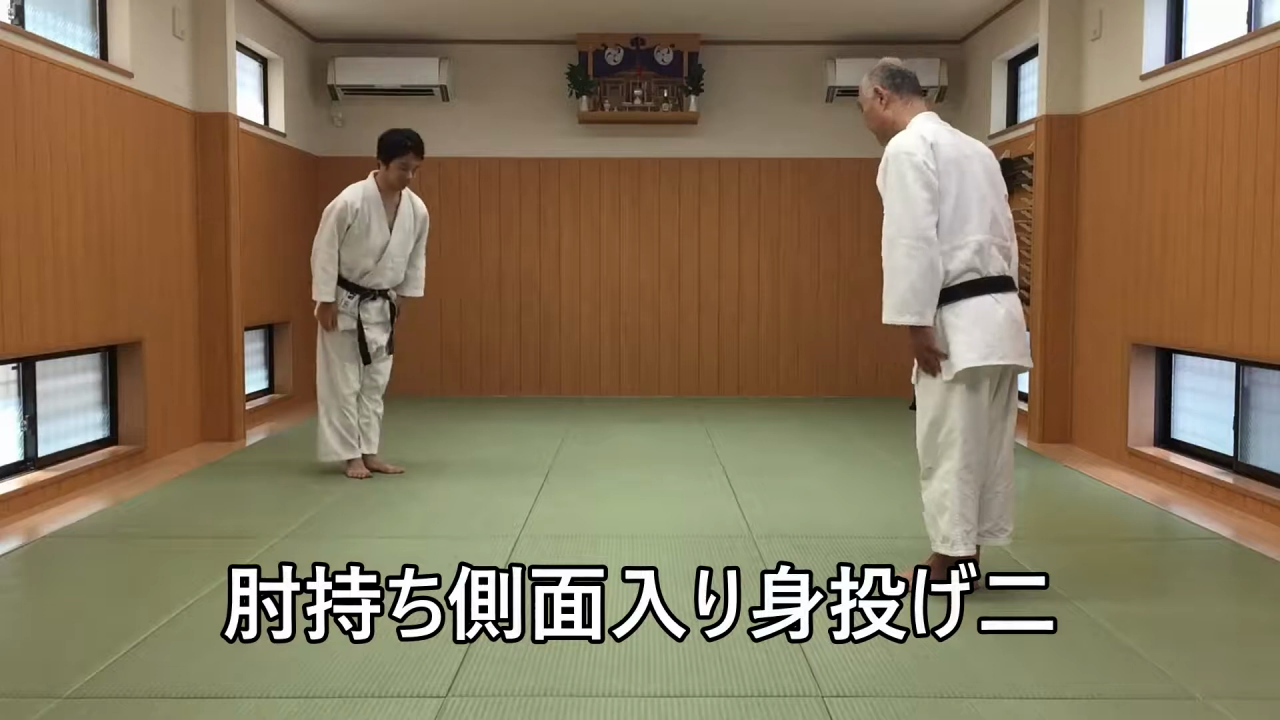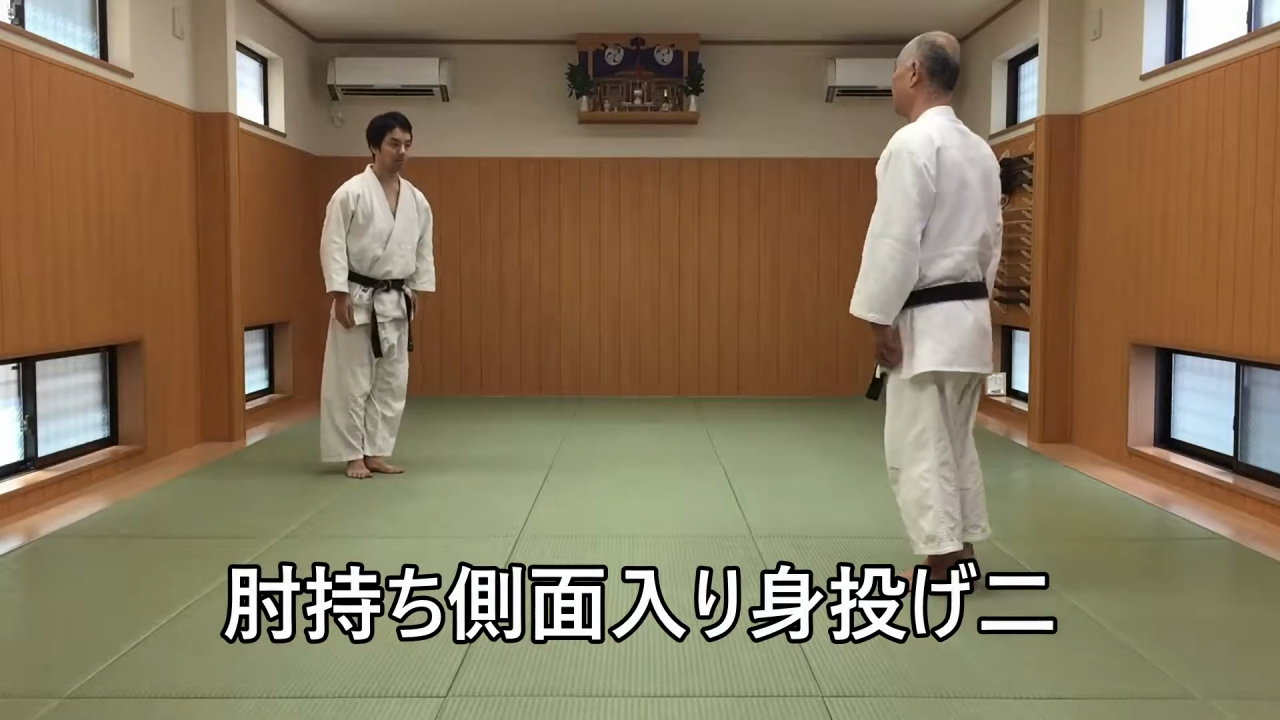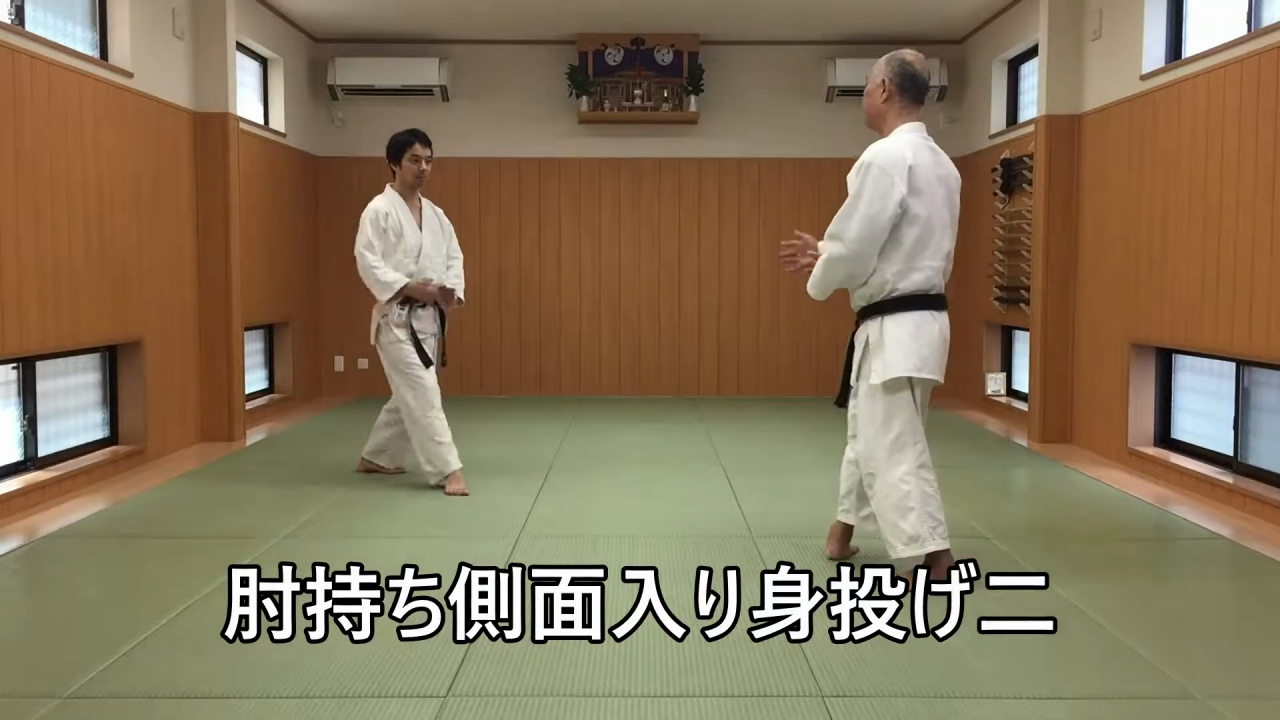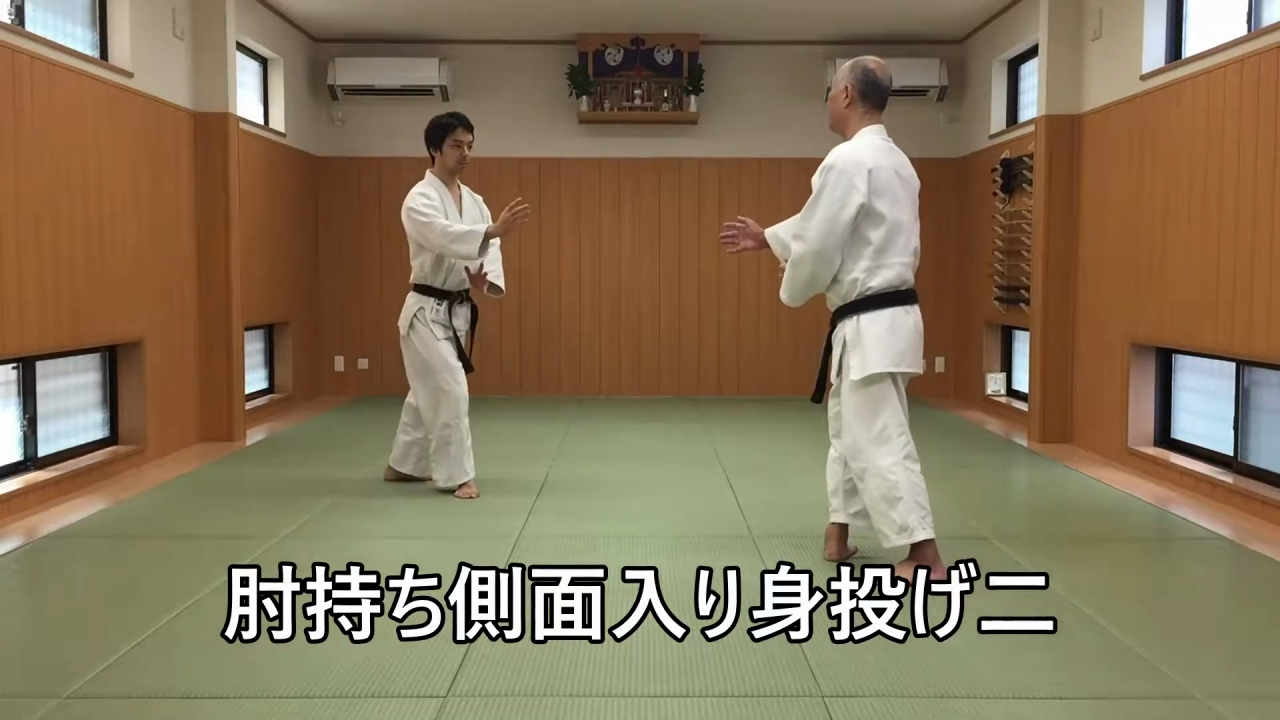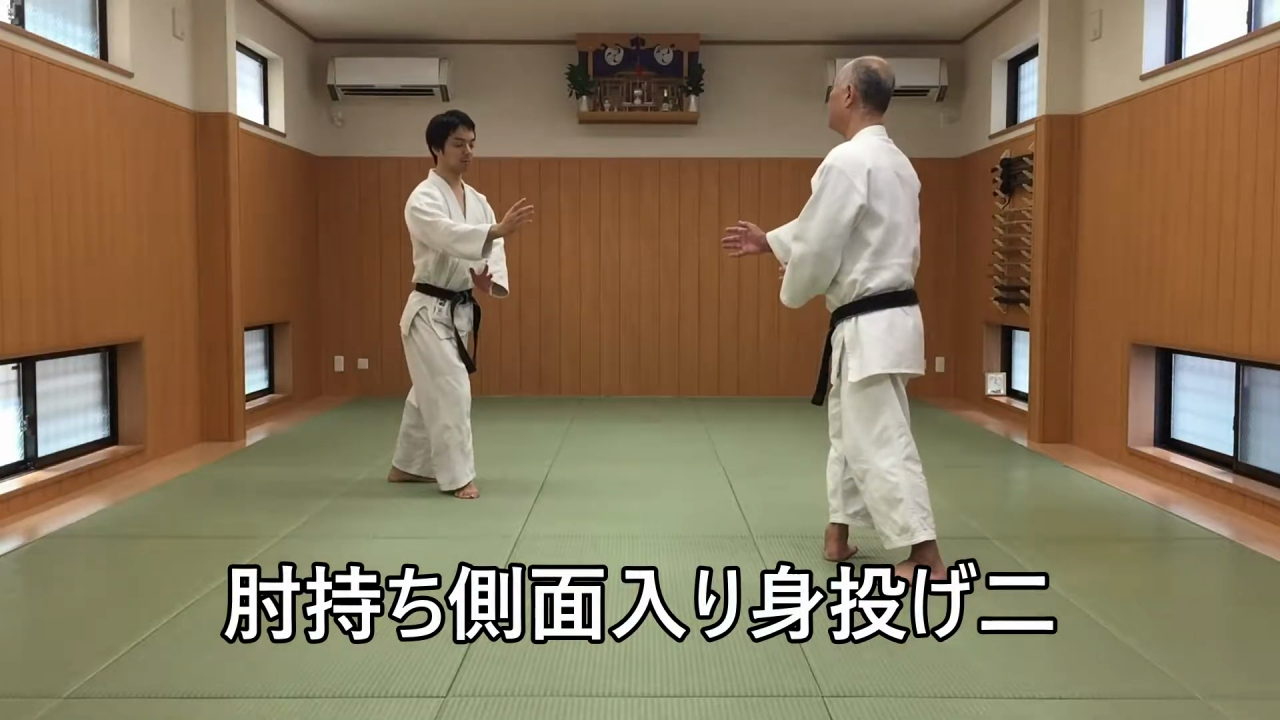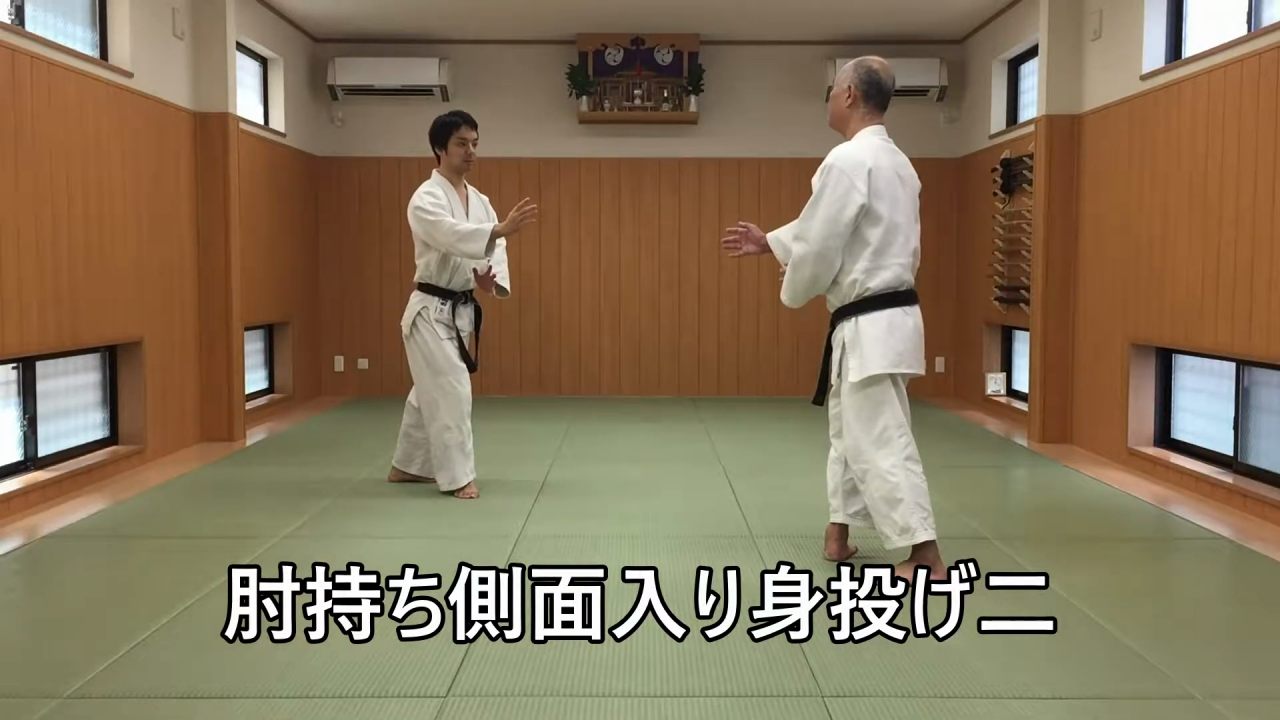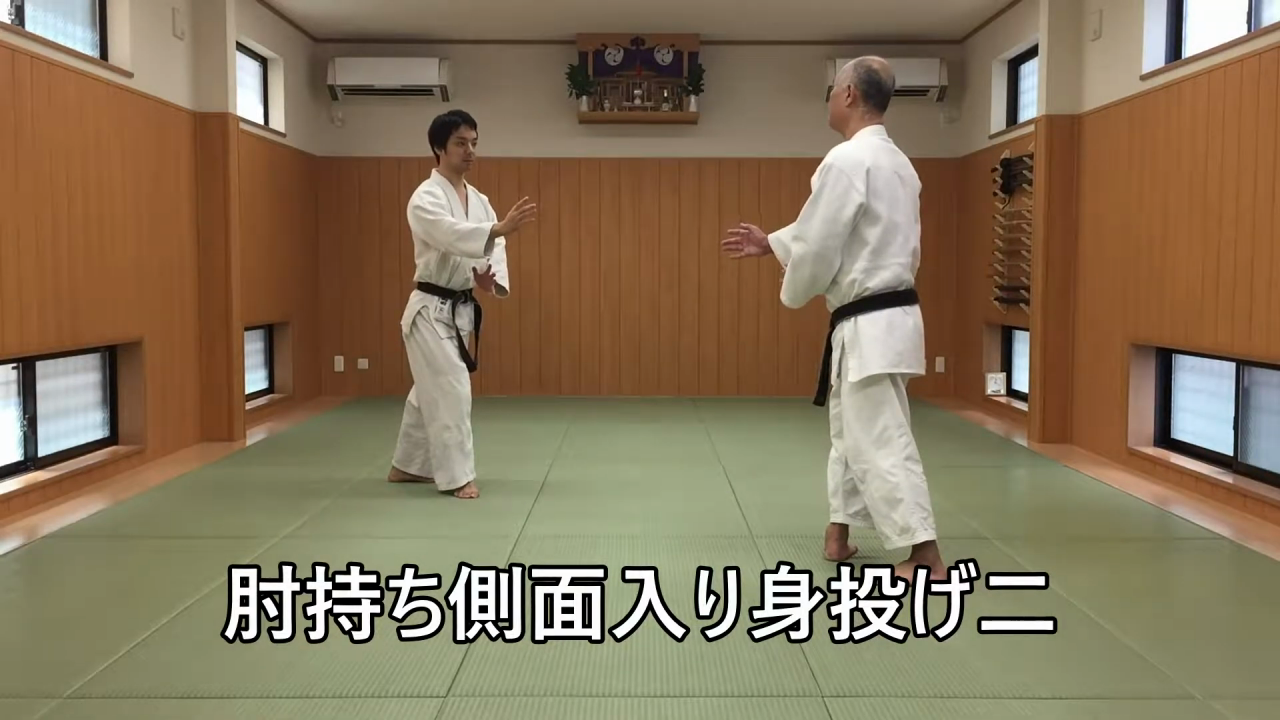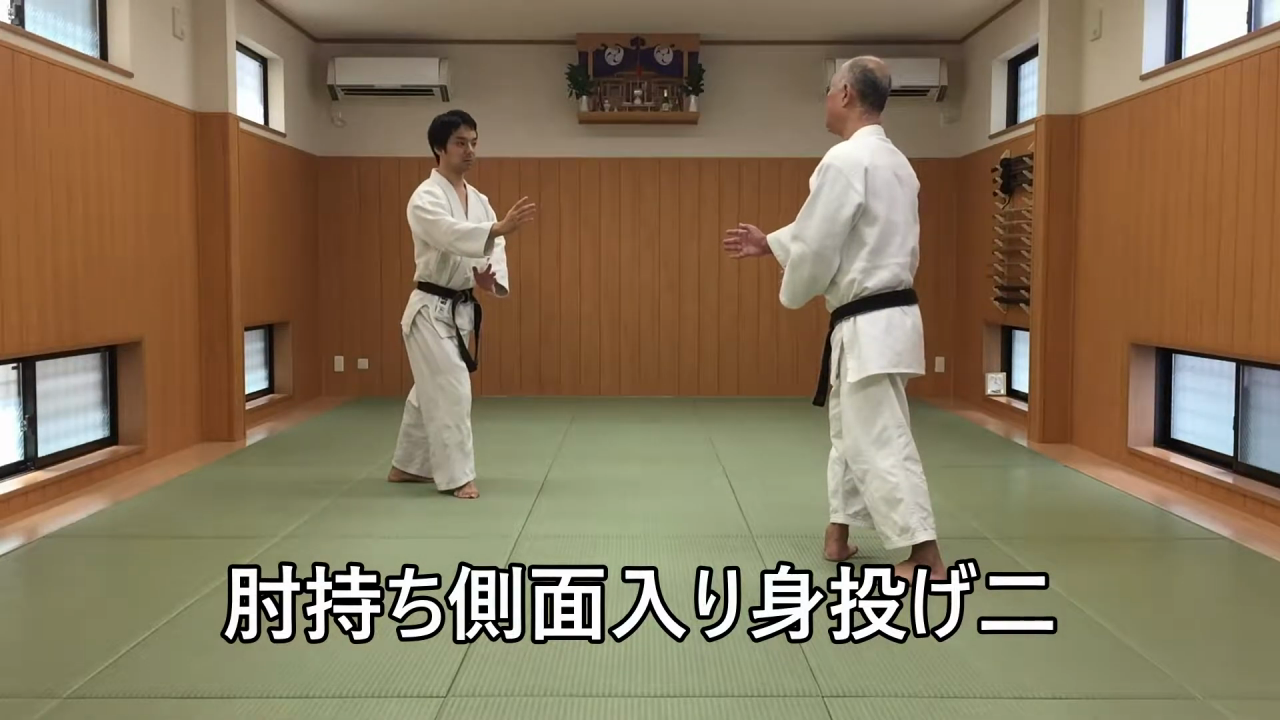
dt=0.5s
person 1, frame 1
left shoulder: (908, 148)
right shoulder: (974, 148)
left elbow: (912, 240)
right elbow: (1003, 234)
left wrist: (915, 322)
left hip: (960, 317)
right hip: (1000, 310)
left knee: (949, 445)
right knee: (987, 443)
left ankle: (950, 559)
right ankle: (965, 551)
person 1, frame 2
left shoulder: (913, 143)
right shoulder: (979, 150)
left elbow: (894, 241)
right elbow: (990, 238)
left wrist: (881, 319)
left hip: (927, 317)
right hip: (970, 312)
left knee: (917, 447)
right knee: (953, 442)
left ankle: (944, 558)
right ankle: (960, 547)
person 1, frame 3
left shoulder: (887, 156)
right shoulder: (938, 162)
left elbow: (855, 245)
left wrist: (819, 279)
right wrist: (825, 249)
left hip: (894, 327)
right hip: (918, 318)
left knee: (895, 450)
right knee: (866, 432)
left ankle: (937, 561)
right ankle: (844, 530)
person 1, frame 4
left shoulder: (849, 159)
right shoulder: (894, 160)
left elbow: (818, 244)
left wrist: (792, 292)
right wrist: (767, 237)
left hip: (870, 323)
right hip: (883, 315)
left knee: (880, 444)
right knee: (849, 432)
left ankle: (925, 555)
right ankle: (839, 534)
person 1, frame 5
left shoulder: (848, 160)
right shoulder: (894, 161)
left elbow: (819, 243)
left wrist: (792, 292)
right wrist: (769, 241)
left hip: (869, 325)
right hip: (885, 317)
left knee: (880, 444)
right knee: (848, 432)
left ankle: (926, 557)
right ankle: (839, 534)
person 1, frame 6
left shoulder: (849, 160)
right shoulder: (895, 161)
left elbow: (820, 245)
left wrist: (792, 292)
right wrist: (769, 242)
left hip: (870, 324)
right hip: (884, 317)
left knee: (881, 444)
right knee: (849, 432)
left ankle: (926, 557)
right ankle: (839, 535)
person 1, frame 7
left shoulder: (848, 160)
right shoulder: (895, 161)
left elbow: (819, 244)
left wrist: (793, 293)
right wrist: (771, 243)
left hip: (869, 324)
right hip: (886, 316)
left knee: (881, 444)
right knee: (851, 432)
left ankle: (926, 557)
right ankle: (839, 535)
person 1, frame 8
left shoulder: (846, 160)
right shoulder: (895, 161)
left elbow: (818, 246)
left wrist: (792, 293)
right wrist: (770, 243)
left hip: (868, 324)
right hip: (888, 315)
left knee: (880, 443)
right knee: (850, 433)
left ankle: (925, 556)
right ankle: (839, 534)
person 2, frame 1
left shoulder: (417, 210)
right shoulder: (351, 201)
left elbow: (415, 258)
right elbow: (324, 251)
left wrist: (403, 297)
right wrist: (325, 302)
left hip: (381, 306)
right hip: (345, 303)
left knee: (374, 384)
right knee: (342, 383)
left ankle: (368, 452)
right ankle: (351, 455)
person 2, frame 2
left shoulder: (416, 200)
right shoulder: (352, 193)
left elbow: (423, 251)
right elbow: (333, 245)
left wrist: (416, 292)
right wrist: (340, 295)
left hip: (396, 301)
right hip: (359, 299)
left knee: (392, 384)
right knee: (351, 382)
left ankle: (376, 452)
right ankle: (352, 455)
person 2, frame 3
left shoulder: (435, 214)
right shoulder: (378, 211)
left elbow: (451, 256)
right elbow: (367, 262)
left wrist: (451, 289)
right wrist: (407, 286)
left hip: (427, 316)
right hip: (396, 317)
left knee: (407, 396)
right knee: (422, 392)
left ankle: (377, 457)
right ankle: (447, 470)
person 2, frame 4
left shoulder: (473, 201)
right shoulder: (420, 199)
left elbow: (489, 247)
right elbow: (445, 236)
left wrist: (487, 277)
right wrist: (493, 230)
left hip: (457, 310)
right hip: (428, 311)
left knee: (427, 393)
right knee: (450, 393)
left ankle: (403, 464)
right ankle: (458, 475)
person 2, frame 5
left shoulder: (476, 200)
right shoulder: (423, 199)
left elbow: (490, 246)
right elbow: (448, 235)
left wrist: (491, 278)
right wrist: (498, 229)
left hip: (459, 310)
right hip: (430, 311)
left knee: (429, 391)
right knee: (452, 391)
left ankle: (407, 465)
right ankle: (458, 476)
person 2, frame 6
left shoulder: (479, 200)
right shoulder: (426, 199)
left elbow: (491, 247)
right elbow: (452, 235)
left wrist: (493, 278)
right wrist: (502, 229)
left hip: (461, 310)
right hip: (431, 310)
left knee: (429, 391)
right knee: (452, 392)
left ankle: (407, 465)
right ankle: (458, 475)
person 2, frame 7
left shoulder: (478, 200)
right shoulder: (426, 198)
left elbow: (493, 246)
right elbow: (451, 234)
left wrist: (493, 278)
right wrist: (501, 228)
left hip: (460, 309)
right hip: (431, 310)
left knee: (429, 391)
right knee: (452, 391)
left ankle: (407, 465)
right ankle: (457, 476)
person 2, frame 8
left shoulder: (477, 199)
right shoulder: (426, 198)
left elbow: (491, 246)
right elbow: (451, 234)
left wrist: (492, 277)
right wrist: (500, 228)
left hip: (460, 309)
right hip: (431, 309)
left knee: (430, 391)
right knee: (451, 391)
left ankle: (407, 465)
right ankle: (457, 475)
